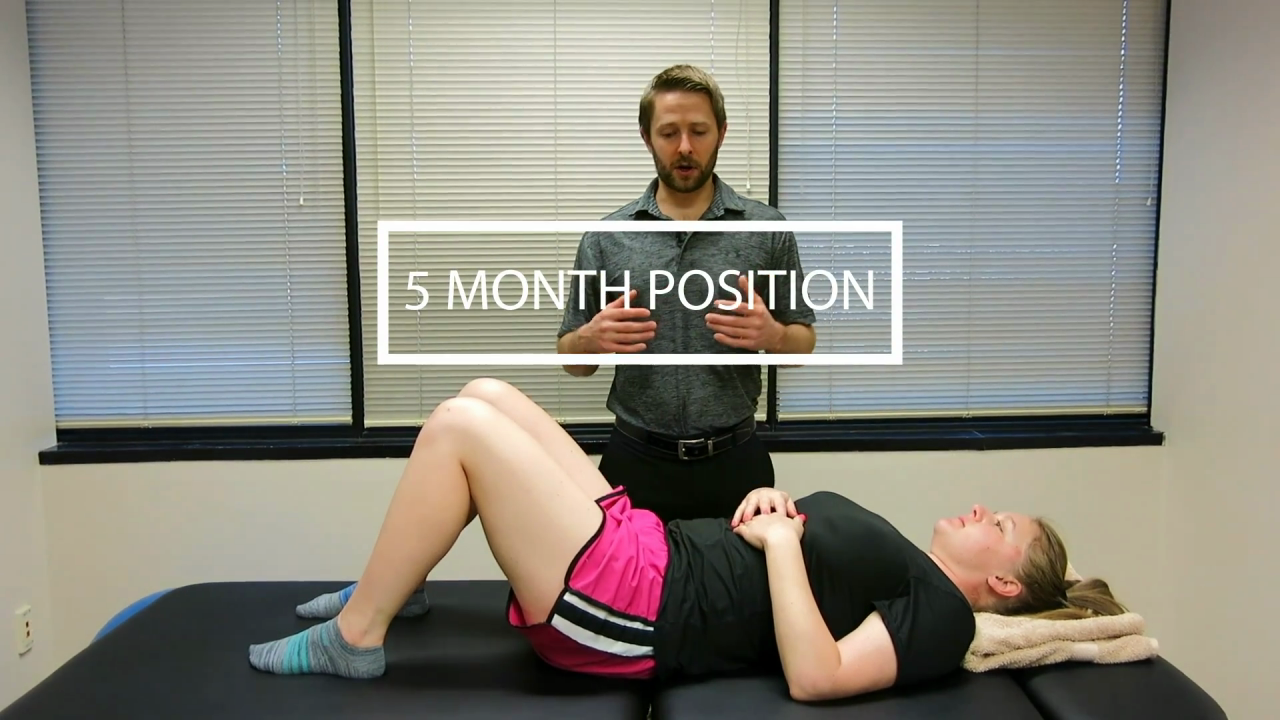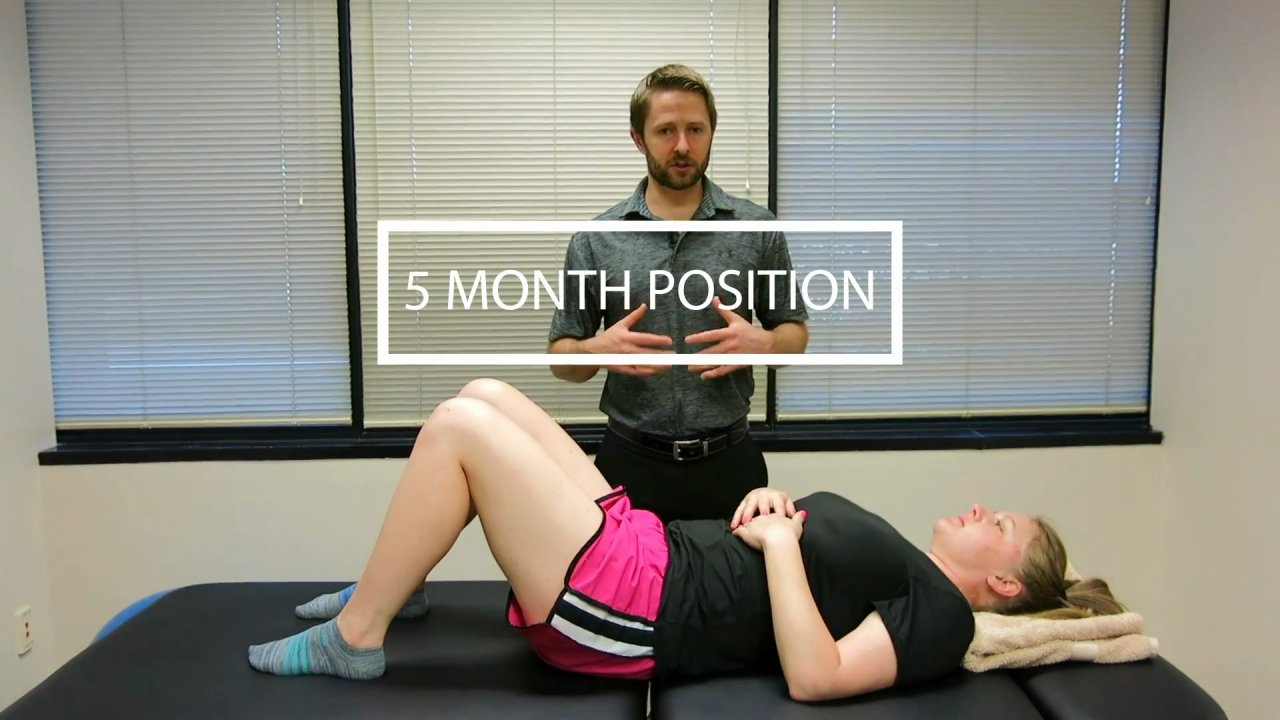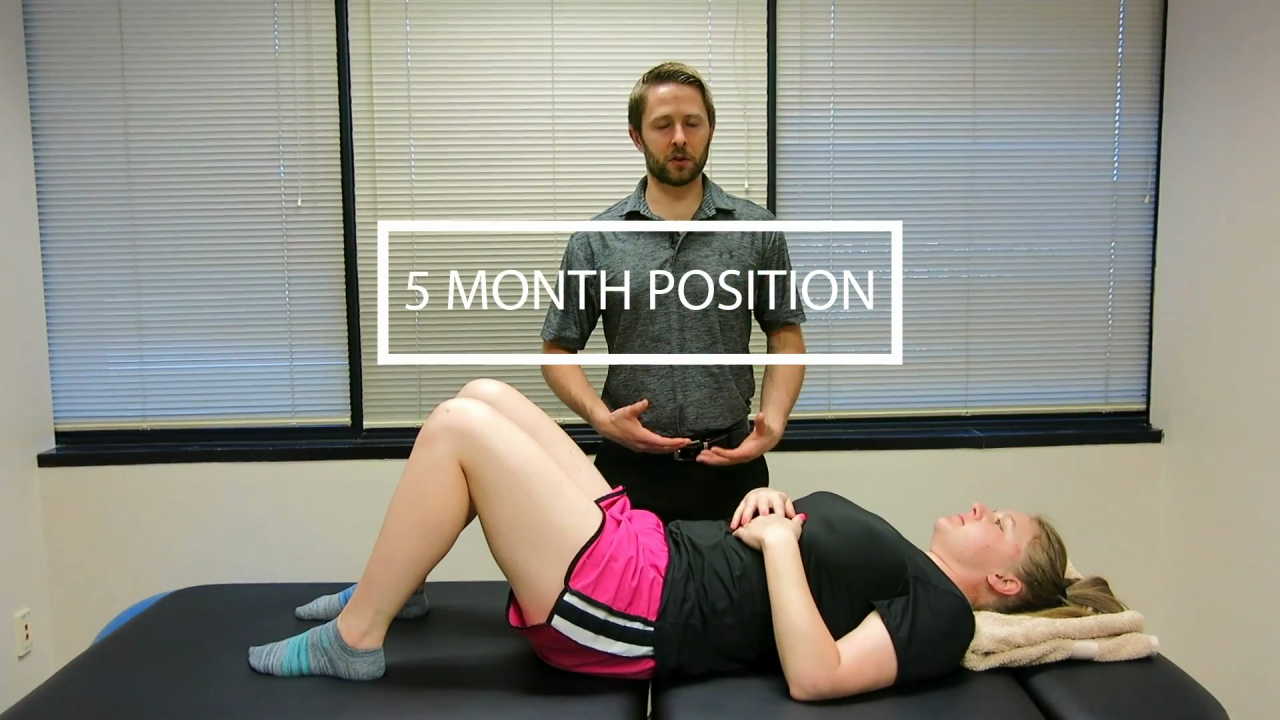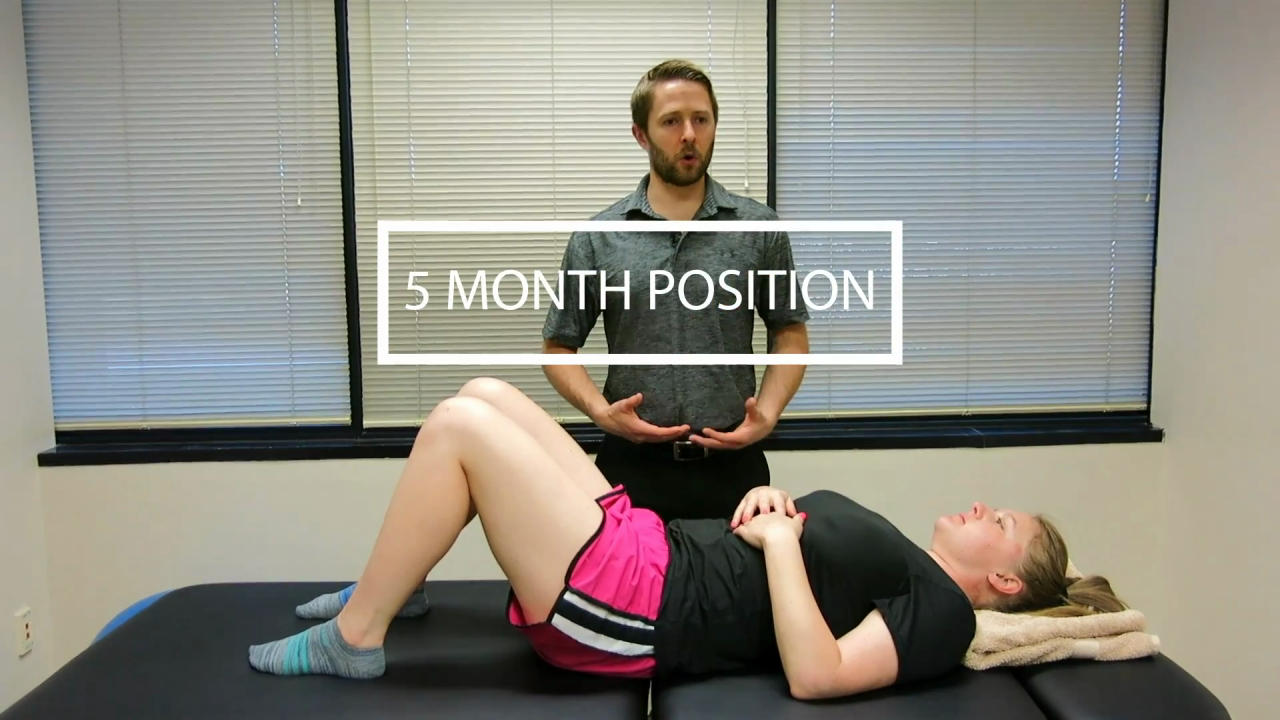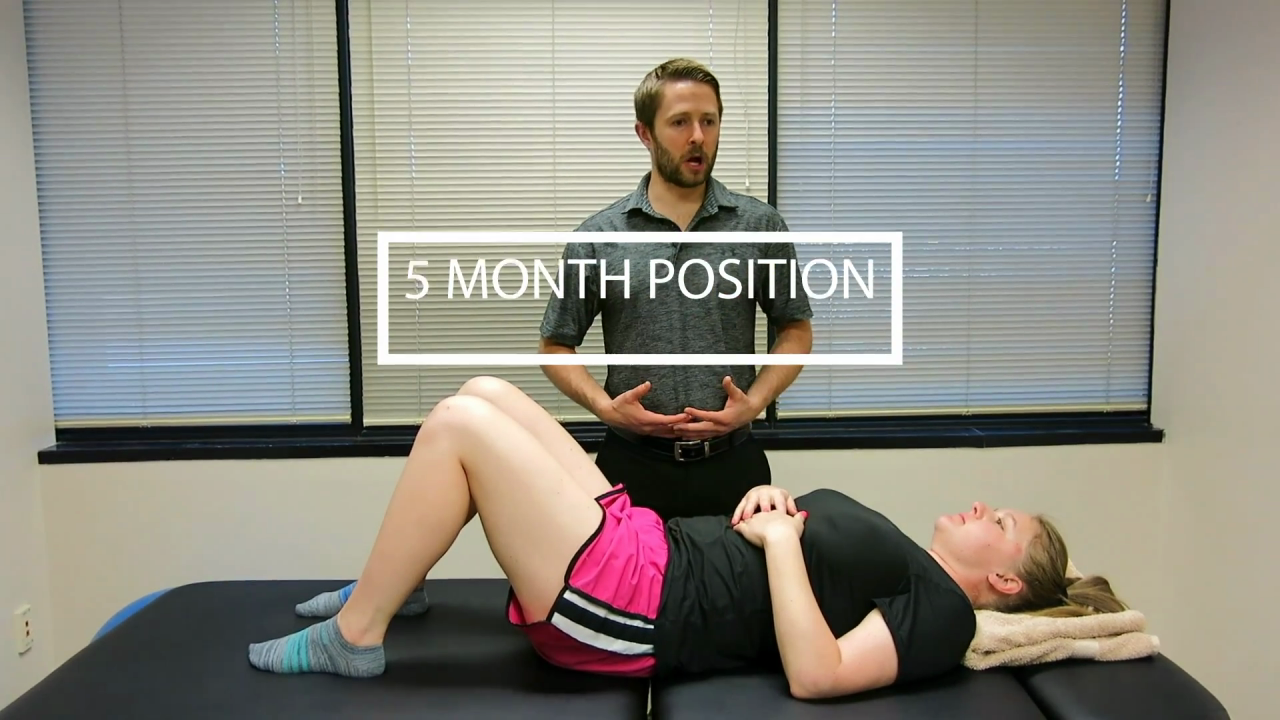
dt=0.4s
person 1, frame 1
left shoulder: (940, 617)
right shoulder: (904, 571)
left elbow: (815, 677)
left wrist: (781, 543)
right wrist: (771, 502)
left hip: (633, 612)
right hip: (649, 548)
left knee: (459, 427)
right knee: (485, 397)
left ankle: (356, 637)
right ankle: (396, 583)
person 1, frame 2
left shoulder: (941, 617)
right shoulder: (903, 569)
left elbow: (813, 676)
left wrist: (780, 541)
right wrist: (769, 502)
left hip: (633, 611)
right hip: (649, 547)
left knee: (459, 426)
right knee: (484, 398)
left ankle: (355, 638)
right ankle: (393, 583)
person 1, frame 3
left shoulder: (940, 616)
right shoulder: (902, 569)
left elbow: (815, 676)
left wrist: (778, 543)
right wrist: (769, 502)
left hip: (632, 612)
right hip: (648, 548)
left knee: (458, 427)
right knee: (484, 398)
left ankle: (355, 638)
right ankle: (396, 585)
person 1, frame 4
left shoulder: (941, 615)
right shoulder: (903, 568)
left elbow: (814, 675)
left wrist: (779, 542)
right wrist: (769, 500)
left hip: (633, 611)
right hip: (647, 547)
left knee: (458, 425)
right knee: (483, 396)
left ankle: (354, 638)
right ankle: (395, 583)
person 1, frame 5
left shoulder: (942, 615)
right shoulder: (902, 567)
left elbow: (816, 675)
left wrist: (780, 540)
right wrist: (772, 499)
left hip: (634, 611)
right hip: (646, 546)
left knee: (459, 426)
right knee: (484, 395)
left ankle: (354, 636)
right ankle: (395, 583)
person 2, frame 1
left shoulder: (766, 229)
right shoulder: (607, 238)
left elbow: (802, 340)
right elbow: (571, 357)
left wrist: (772, 335)
right wrist: (592, 338)
left hip: (734, 460)
right hip: (638, 462)
person 2, frame 2
left shoulder: (756, 229)
right shoulder: (595, 240)
left elbow: (792, 330)
right elbow: (562, 354)
left wrist: (759, 345)
right wrist: (601, 351)
left hip: (728, 461)
right hip: (632, 463)
person 2, frame 3
left shoulder: (756, 230)
right shoulder: (595, 241)
left elbow: (786, 337)
right elbow: (558, 351)
left wrist: (772, 424)
right wrist: (602, 418)
left hip: (731, 463)
right hip: (632, 465)
person 2, frame 4
left shoulder: (759, 228)
right shoulder: (597, 238)
left elbow: (790, 335)
right elbow: (559, 347)
left wrist: (768, 414)
right wrist: (600, 411)
left hip: (731, 461)
right hip: (634, 465)
person 2, frame 5
left shoulder: (760, 226)
right shoulder: (597, 236)
left elbow: (795, 330)
right elbow: (556, 346)
left wrist: (754, 402)
right wrist: (605, 406)
left hip: (731, 461)
right hip: (634, 464)
